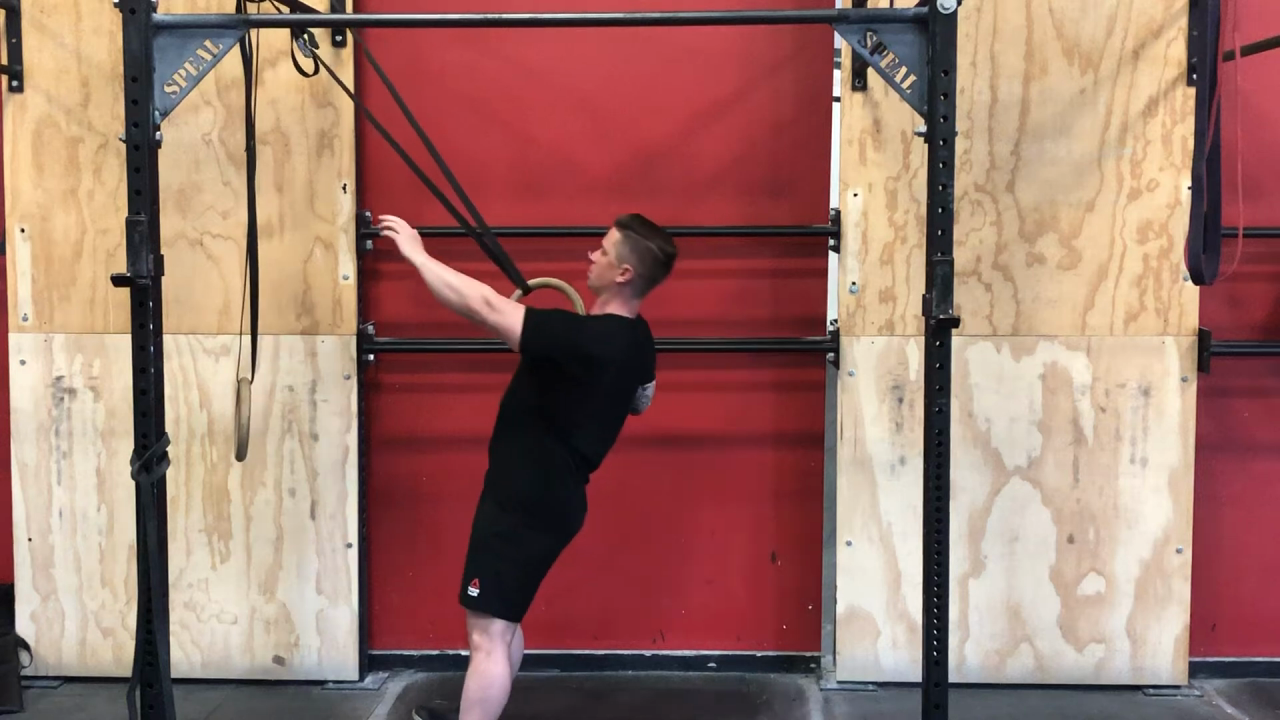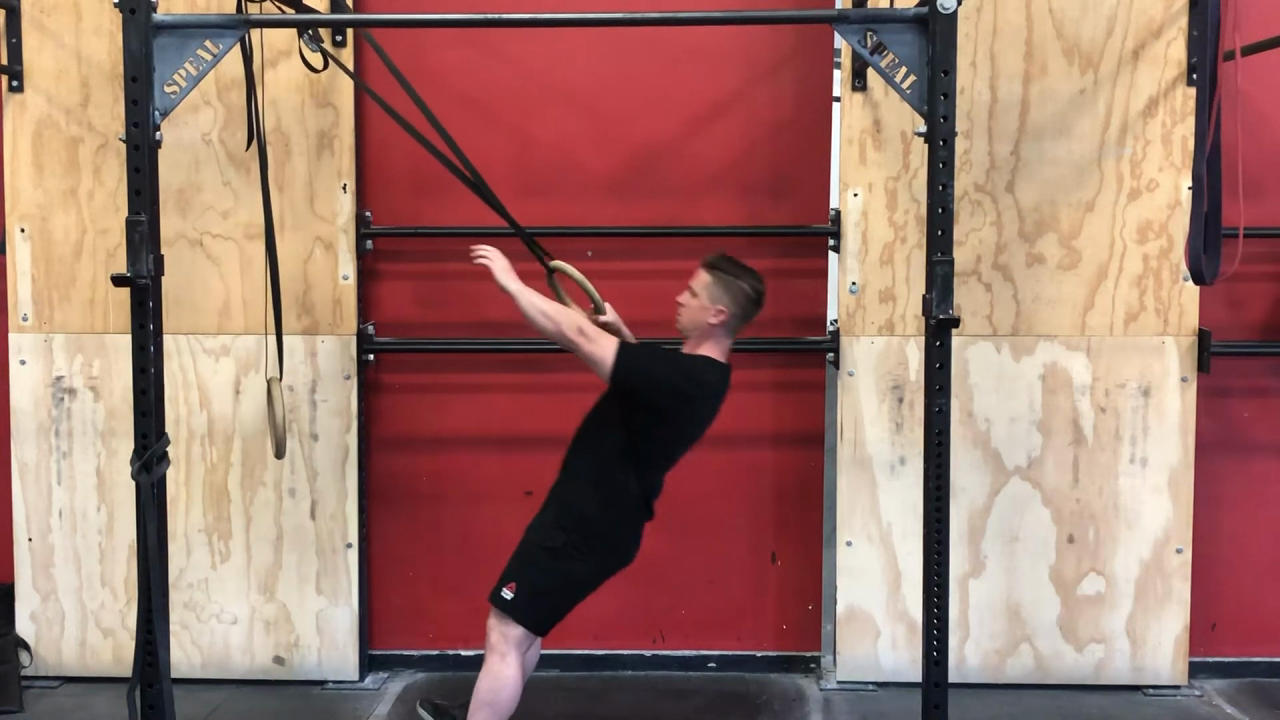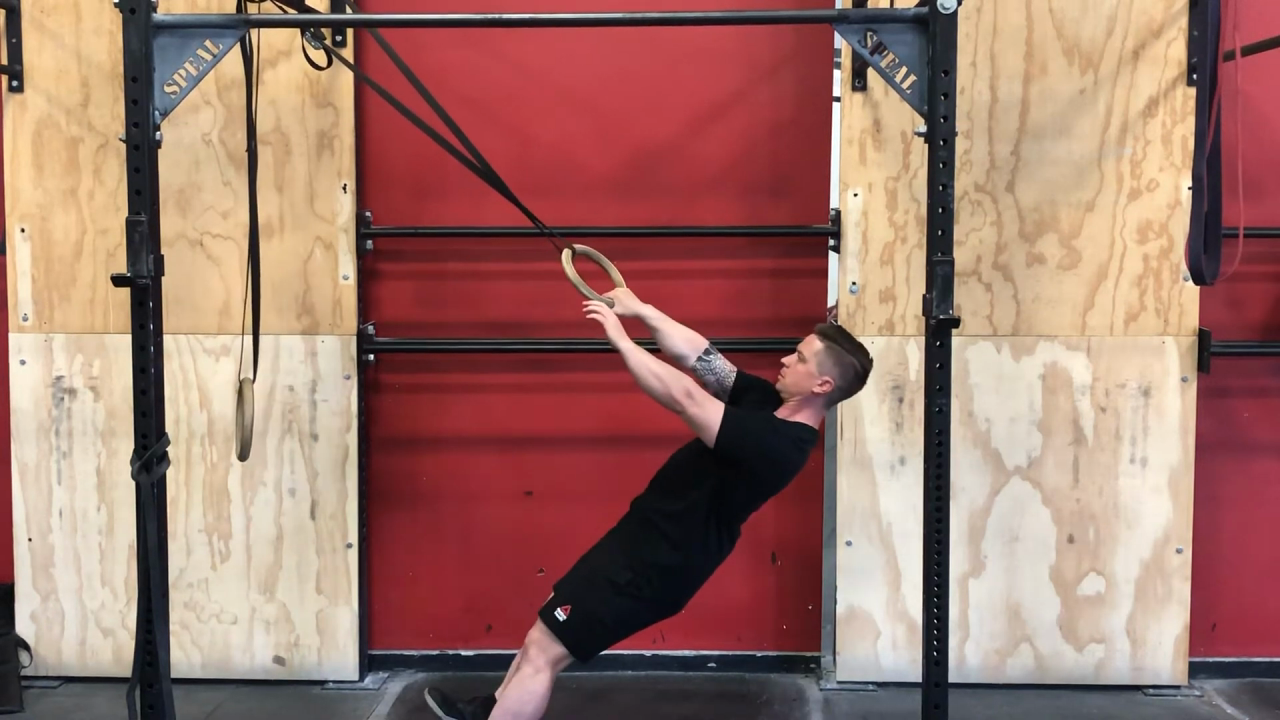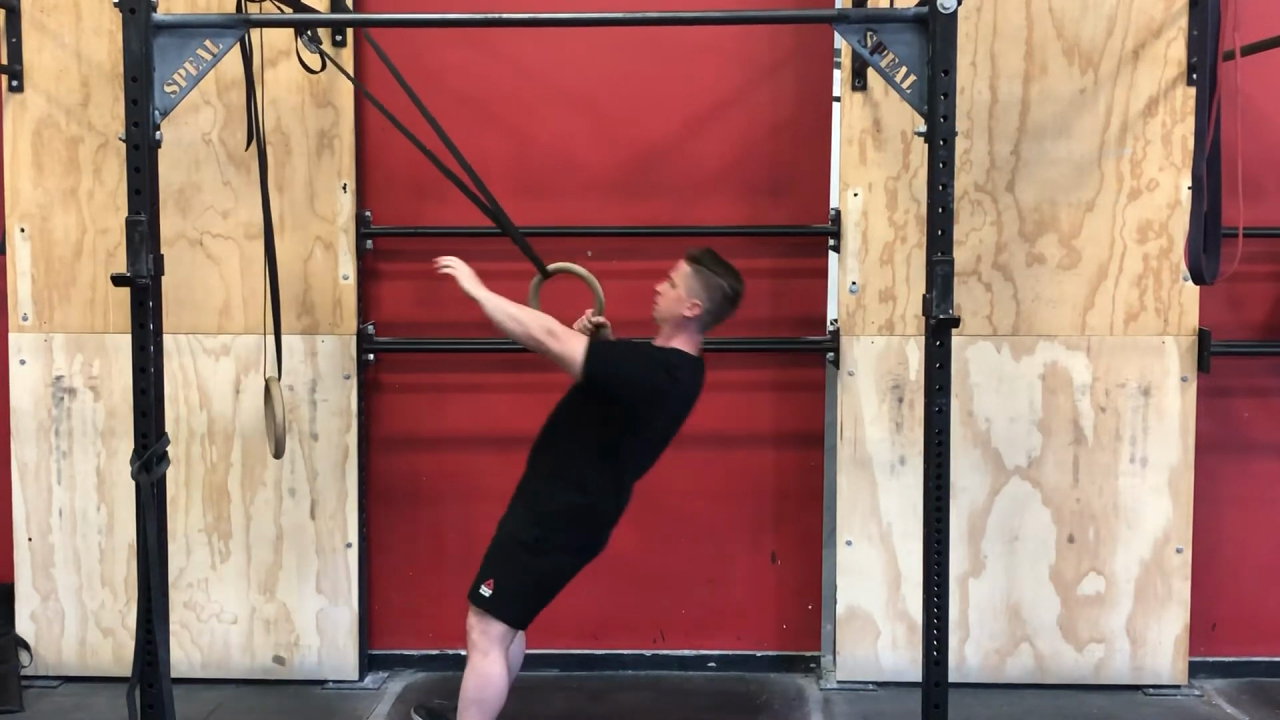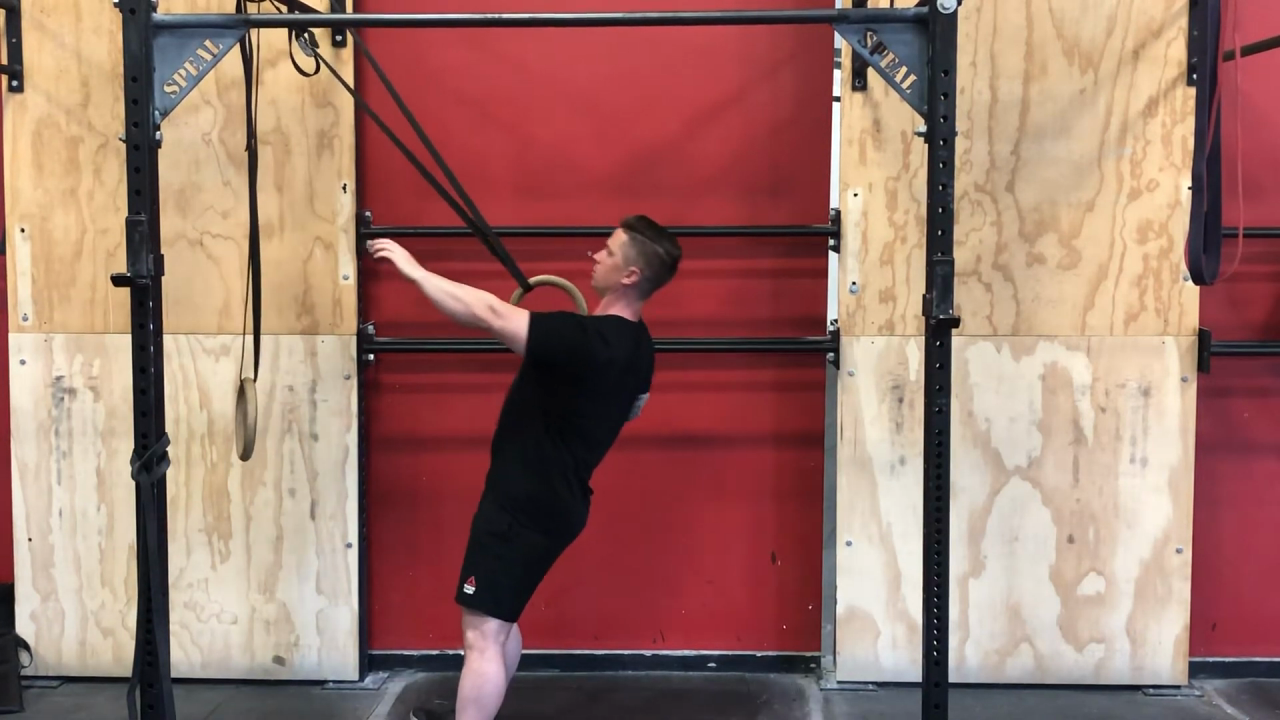
dt=1s
person 1, frame 1
left shoulder: (586, 340)
right shoulder: (634, 338)
left elbow: (485, 306)
right elbow: (640, 401)
left wrist: (417, 254)
left hip: (527, 501)
right hip: (546, 495)
left knee: (489, 633)
right knee: (503, 622)
person 1, frame 2
left shoulder: (682, 377)
right shoulder: (700, 370)
left elbow: (580, 338)
left wrist: (510, 281)
right wrist: (617, 326)
left hip: (586, 524)
right hip: (596, 514)
left knee: (505, 635)
right knee: (521, 625)
person 1, frame 3
left shoulder: (777, 444)
right shoulder: (769, 404)
left elbow: (684, 398)
right elbow: (698, 356)
left wrist: (620, 339)
right wrist: (639, 310)
left hip: (653, 563)
right hip: (645, 537)
left knee: (543, 650)
right knee: (549, 621)
person 1, frame 4
left shoulder: (652, 372)
right shoulder: (676, 366)
left elbow: (549, 338)
left wrist: (475, 288)
right wrist: (604, 337)
left hip: (557, 515)
right hip: (572, 508)
left knee: (487, 631)
right knee: (504, 623)
person 1, frame 5
left shoulder: (593, 340)
right shoulder: (628, 342)
left elbow: (489, 313)
right elbow: (634, 407)
left wrist: (414, 270)
left hip: (527, 504)
right hip: (546, 498)
left knee: (481, 633)
right knee: (498, 622)
